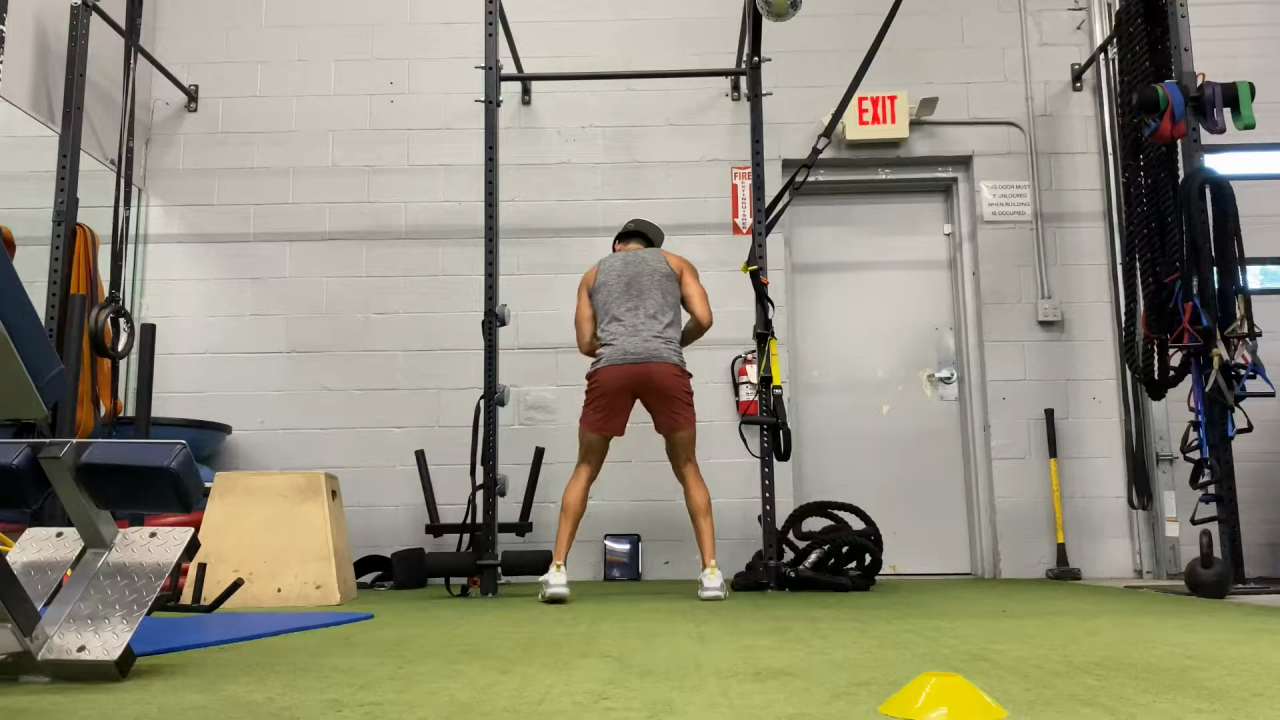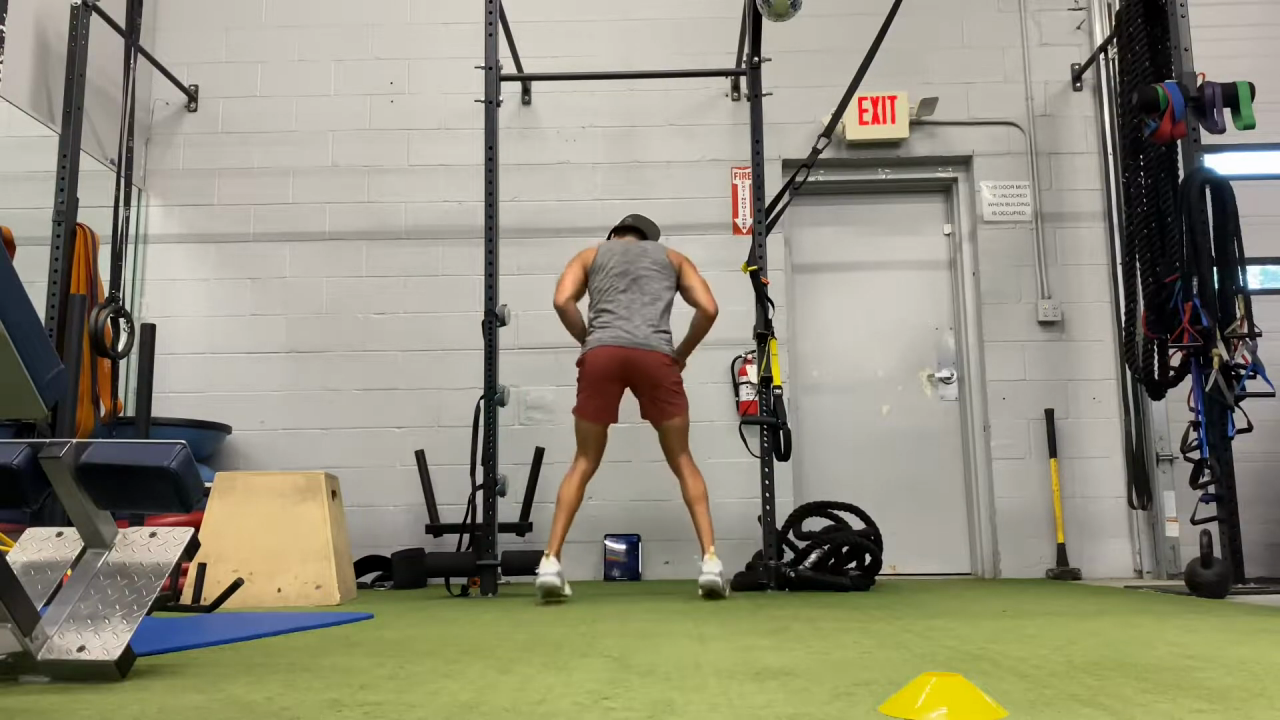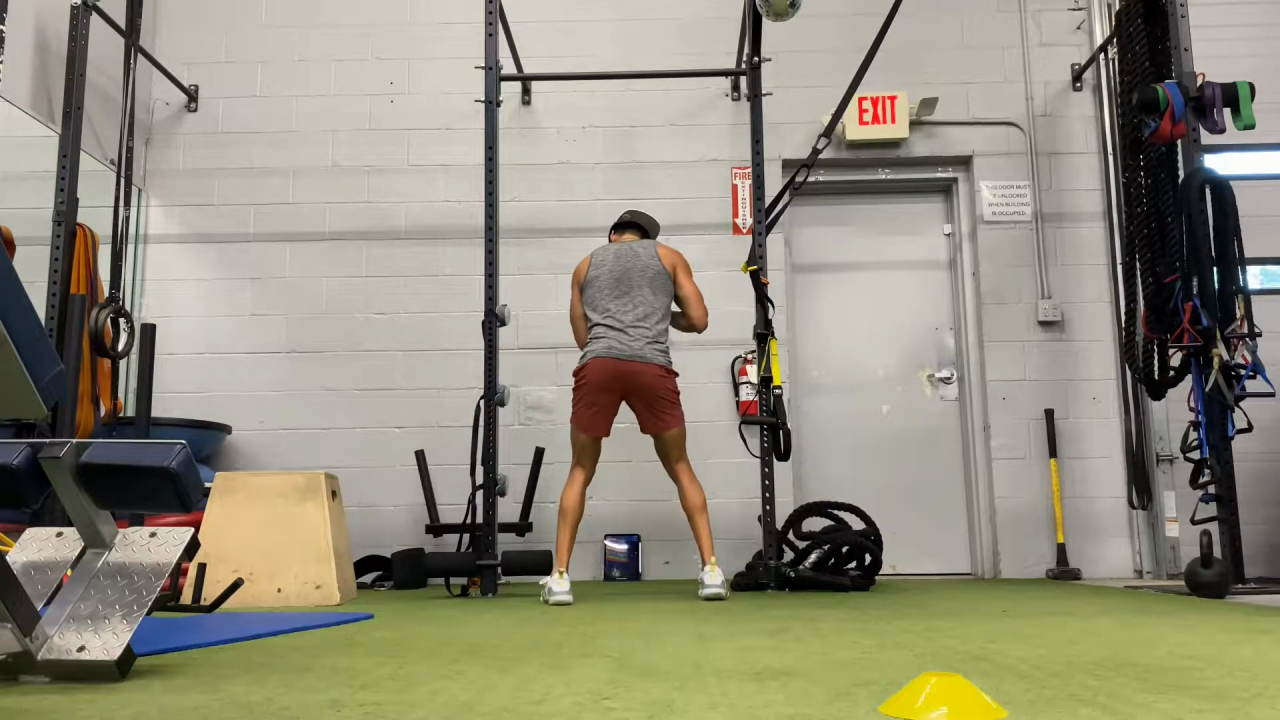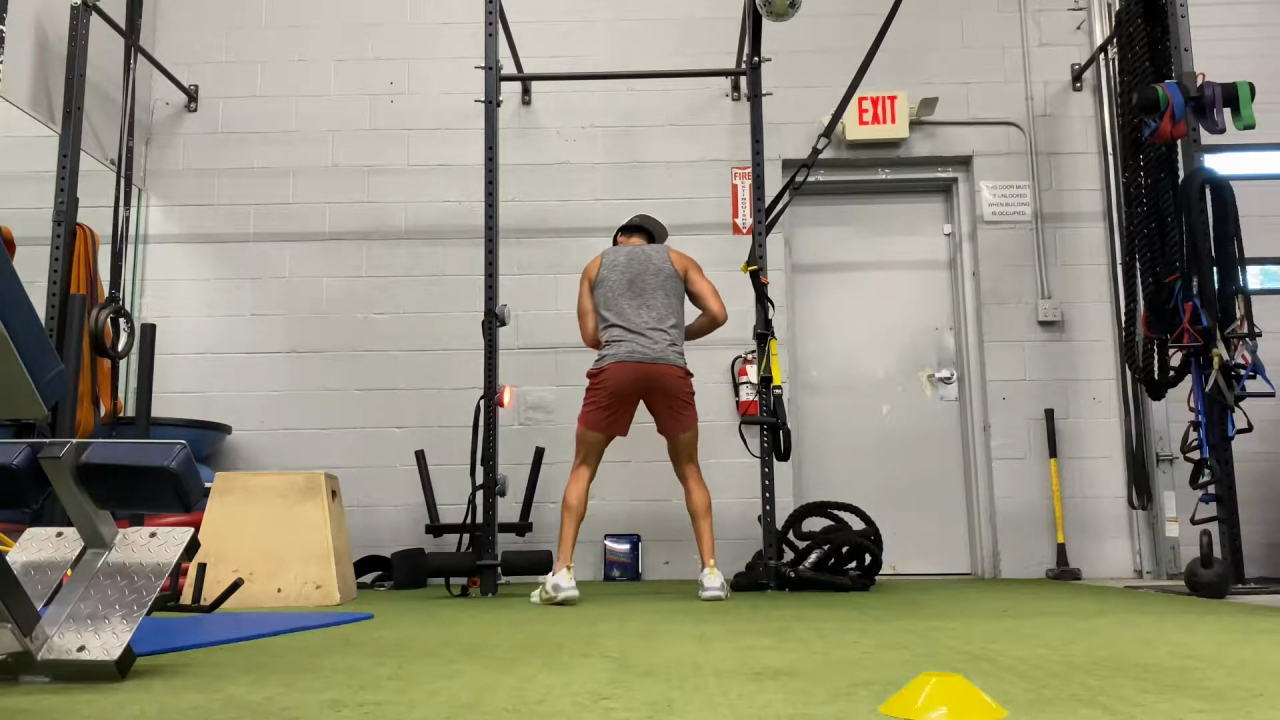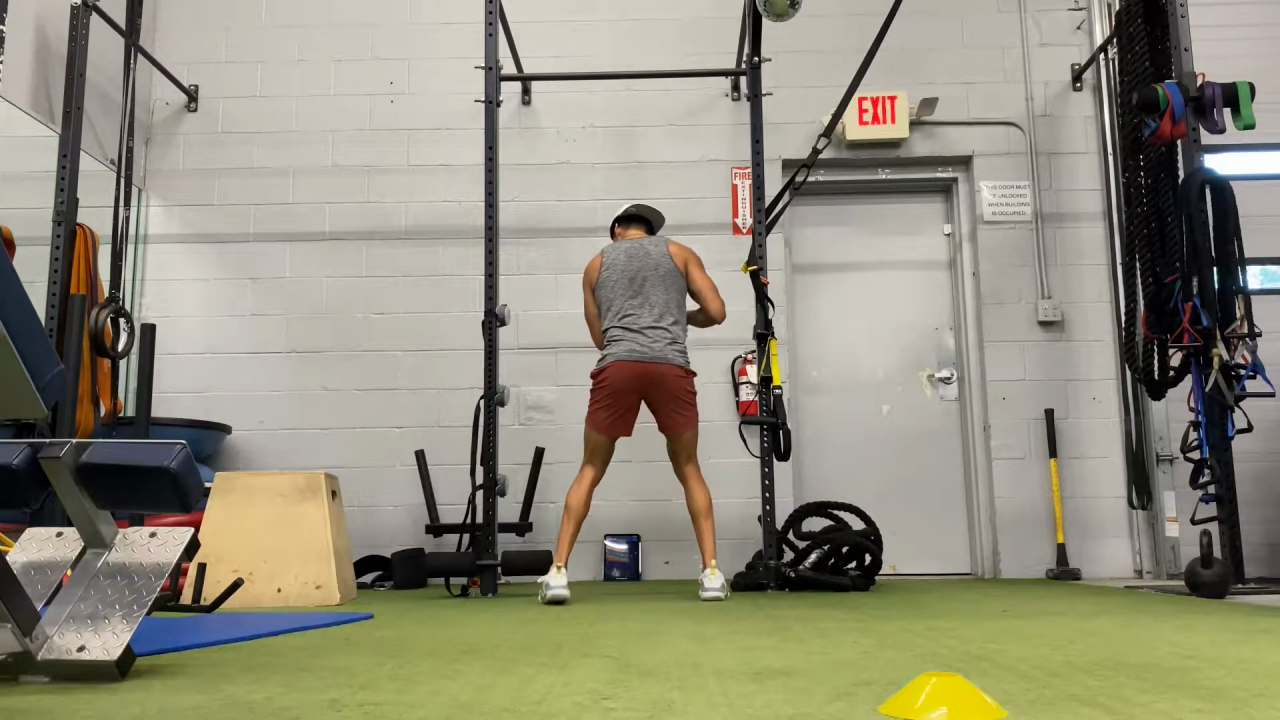
dt=1s
person 1, frame 1
left shoulder: (594, 274)
right shoulder: (675, 263)
left elbow: (586, 342)
right elbow: (703, 318)
left hip: (610, 369)
right hip: (665, 368)
left knee: (585, 470)
right knee: (688, 471)
left ankle: (558, 570)
right ankle: (711, 572)
person 1, frame 2
left shoulder: (593, 254)
right shoulder: (671, 257)
left elbow: (562, 300)
right elbow: (709, 308)
right wrist: (681, 354)
left hip: (603, 354)
right hip: (655, 357)
left knee: (584, 464)
right knee: (682, 461)
left ankle: (551, 562)
right ankle: (711, 561)
person 1, frame 3
left shoulder: (586, 265)
right shoulder: (668, 257)
right elbow: (698, 320)
left hip: (597, 366)
right hip: (651, 367)
left knee: (580, 473)
right knee: (680, 470)
left ankle: (560, 578)
right ankle: (711, 570)
person 1, frame 4
left shoulder: (597, 265)
right shoulder: (677, 260)
left elbow: (590, 336)
right elbow: (717, 313)
left hip: (615, 369)
right hip: (670, 369)
left knee: (583, 470)
right knee: (689, 472)
left ankle: (562, 573)
right ankle: (711, 573)
person 1, frame 5
left shoulder: (596, 264)
right shoulder: (678, 252)
right elbow: (716, 313)
left hip: (617, 368)
right hip: (670, 368)
left knee: (590, 471)
right knee: (689, 471)
left ankle: (558, 572)
right ankle: (711, 573)
